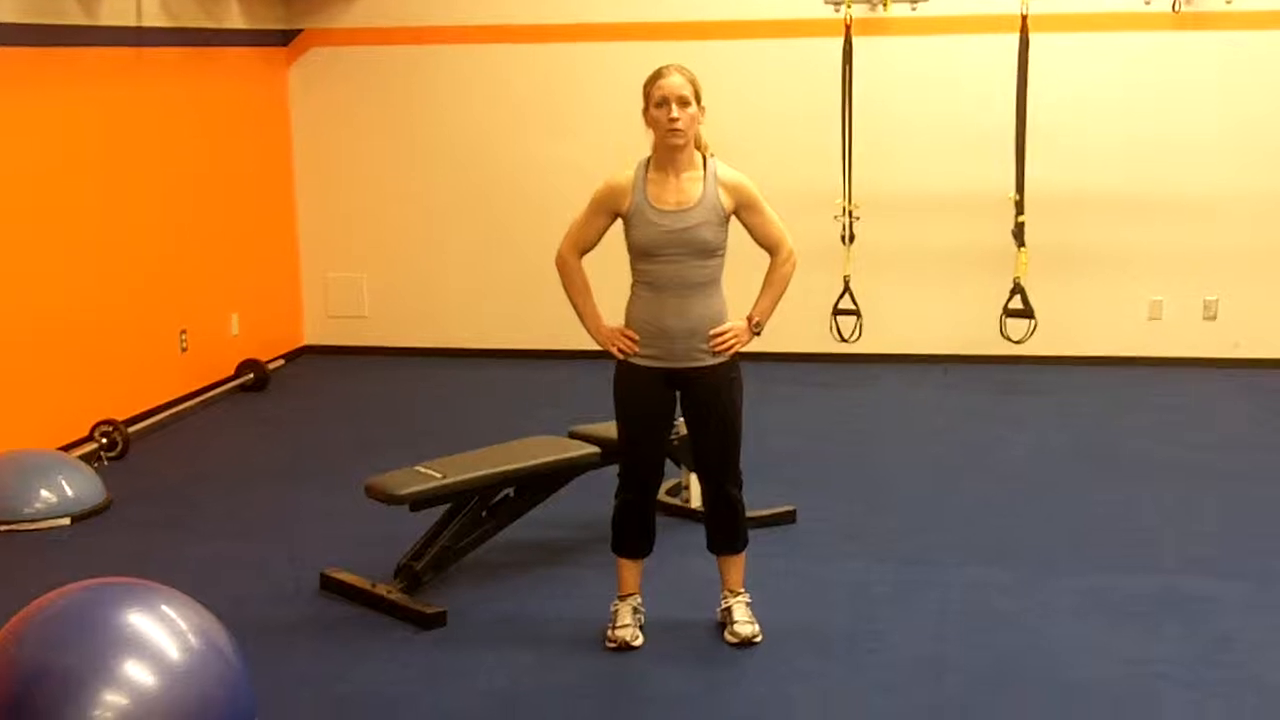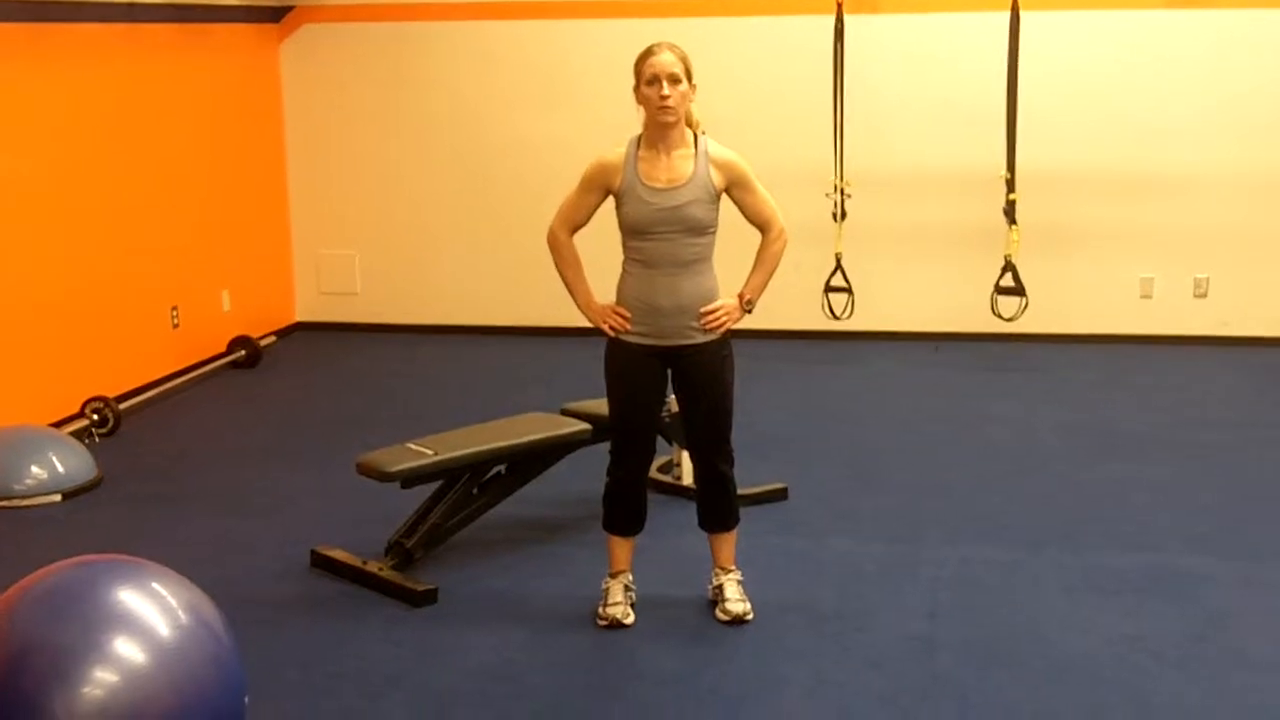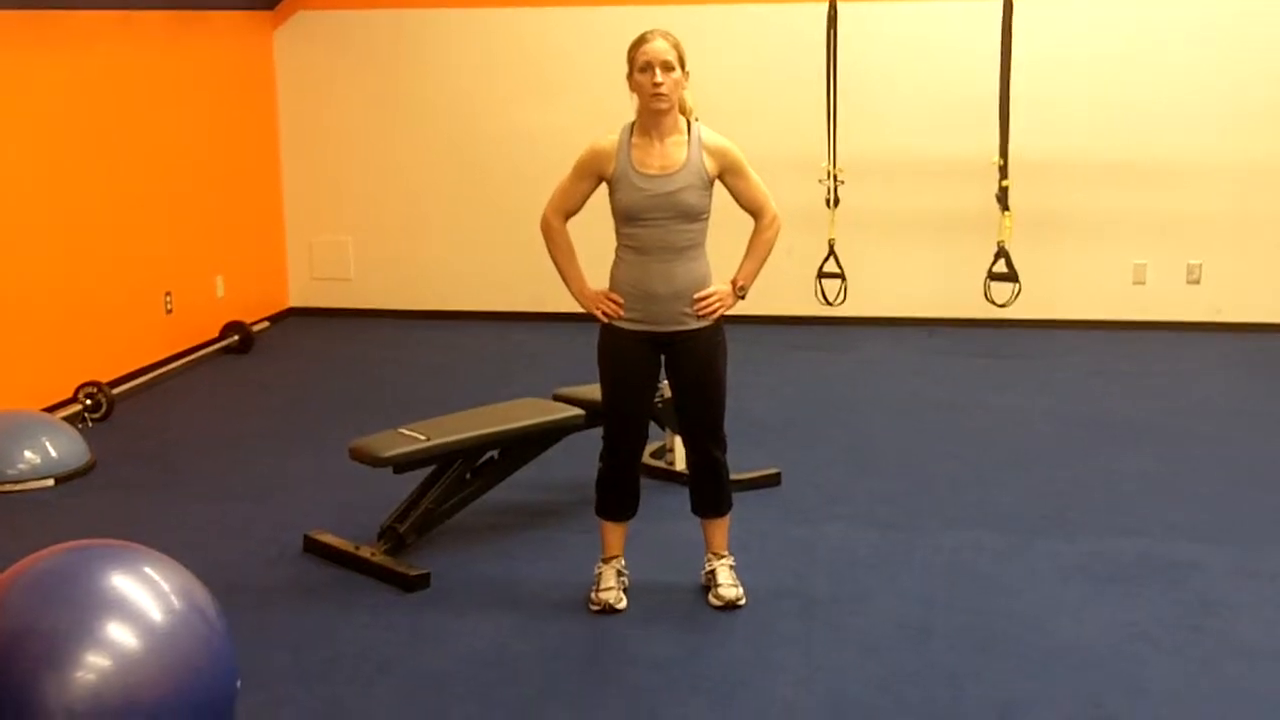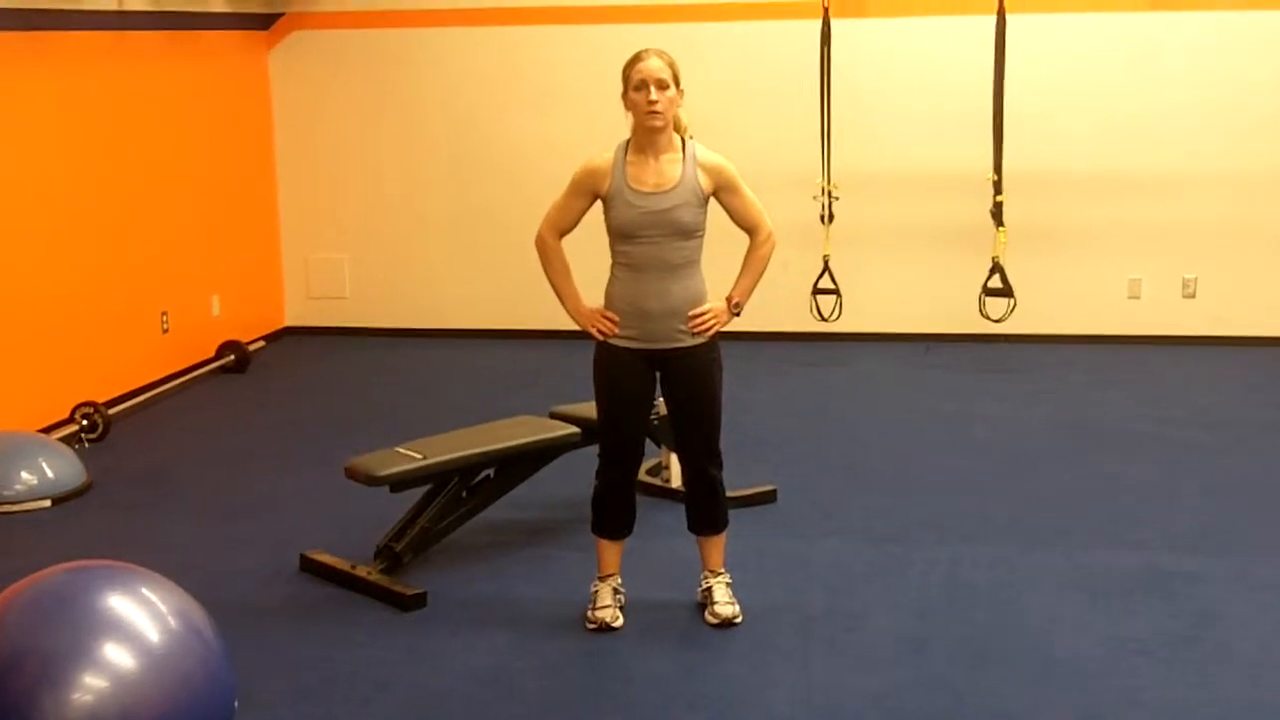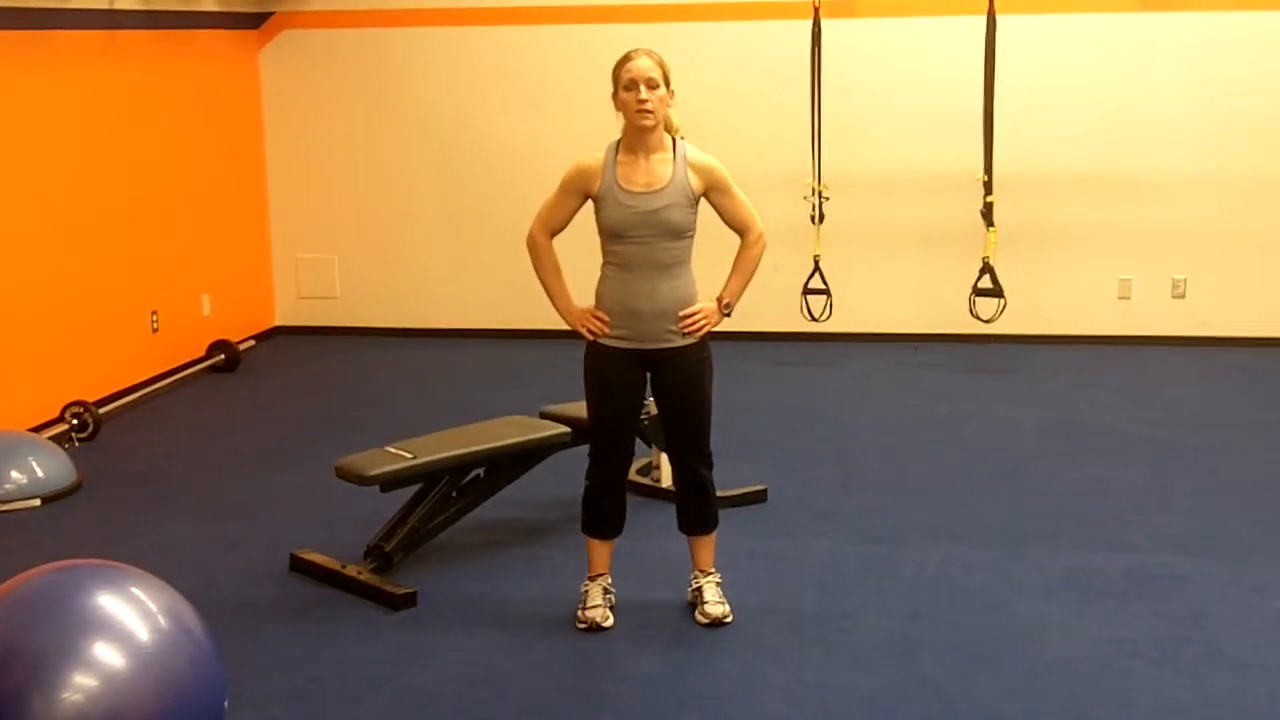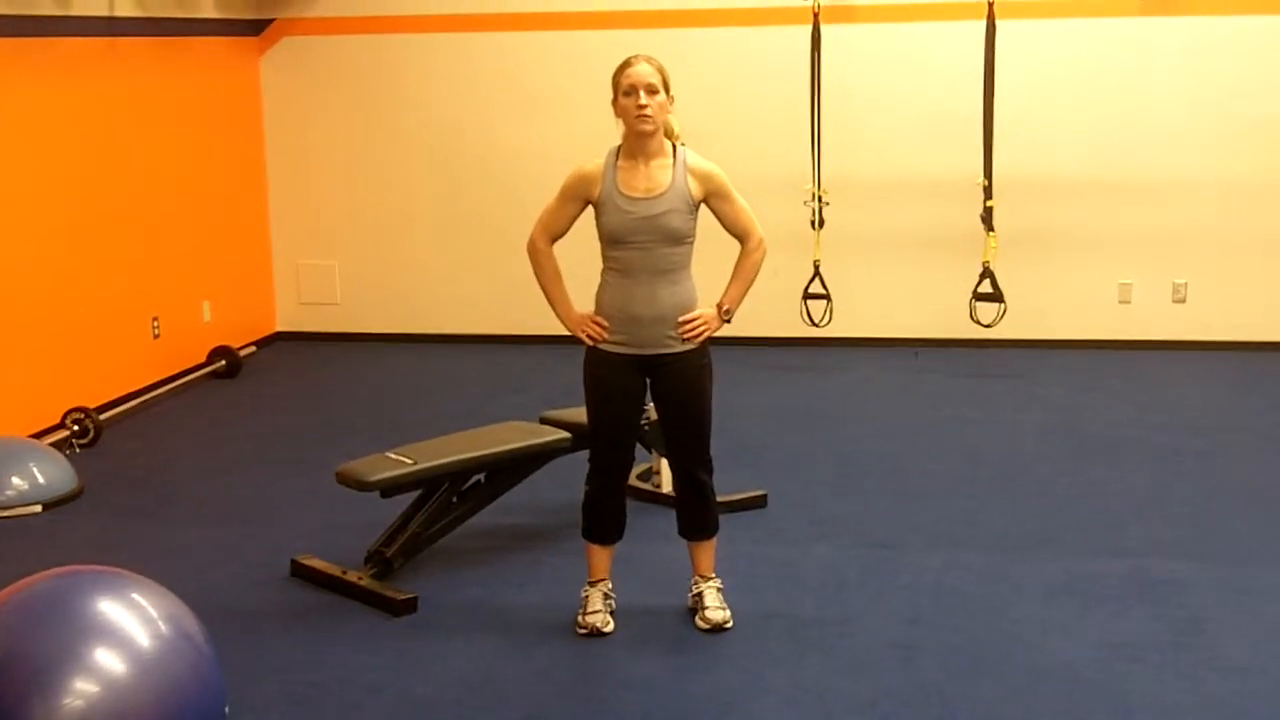
dt=0.5s
person 1, frame 1
left shoulder: (729, 185)
right shoulder: (622, 188)
left elbow: (784, 254)
right elbow: (568, 255)
left wrist: (753, 322)
right wrist: (598, 327)
left hip: (711, 359)
right hip: (643, 361)
left knee: (722, 481)
right knee: (637, 483)
left ankle: (735, 599)
right ankle: (628, 602)
person 1, frame 2
left shoulder: (720, 162)
right shoulder: (613, 165)
left elbow: (775, 232)
right elbow: (560, 232)
left wrist: (745, 301)
right wrist: (588, 305)
left hip: (703, 337)
right hip: (634, 339)
left knee: (713, 458)
right knee: (629, 460)
left ankle: (726, 577)
right ankle: (618, 581)
person 1, frame 3
left shoulder: (714, 150)
right shoulder: (606, 153)
left elbow: (768, 218)
right elbow: (553, 219)
left wrist: (738, 287)
right wrist: (582, 291)
left hip: (695, 324)
right hip: (627, 325)
left knee: (706, 444)
right knee: (621, 446)
left ankle: (718, 563)
right ankle: (611, 566)
person 1, frame 4
left shoulder: (708, 167)
right shoulder: (601, 170)
left elbow: (763, 234)
right elbow: (548, 236)
left wrist: (733, 303)
right wrist: (577, 308)
left hip: (691, 340)
right hip: (623, 342)
left knee: (702, 461)
right knee: (618, 462)
left ankle: (715, 579)
right ankle: (607, 584)
person 1, frame 5
left shoulder: (699, 167)
right shoulder: (591, 170)
left elbow: (753, 235)
right elbow: (539, 236)
left wrist: (723, 304)
right wrist: (568, 309)
left hip: (681, 340)
right hip: (613, 342)
left knee: (692, 461)
right knee: (607, 463)
left ankle: (705, 579)
right ankle: (598, 583)
person 1, frame 6
left shoulder: (699, 173)
right shoulder: (592, 176)
left elbow: (754, 242)
right elbow: (540, 242)
left wrist: (724, 310)
right wrist: (568, 314)
left hip: (682, 346)
right hip: (613, 348)
left knee: (693, 466)
right knee: (608, 467)
left ankle: (706, 585)
right ankle: (598, 589)
